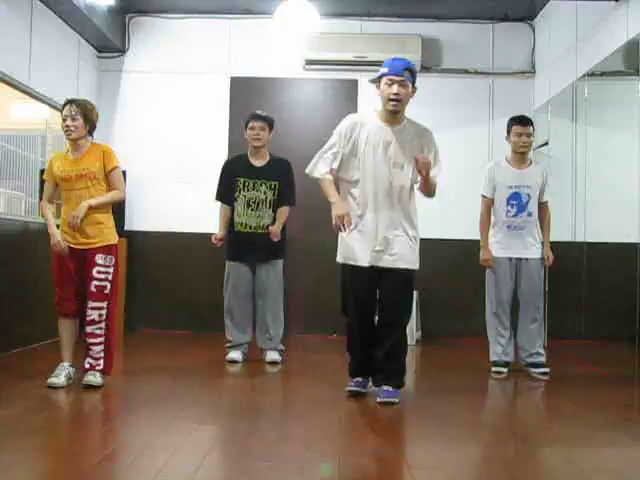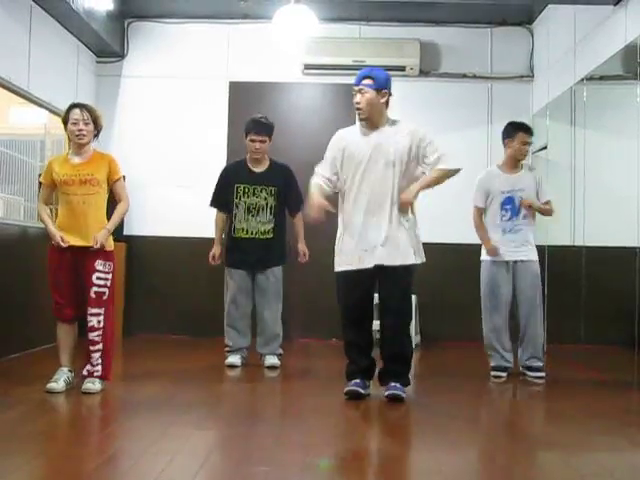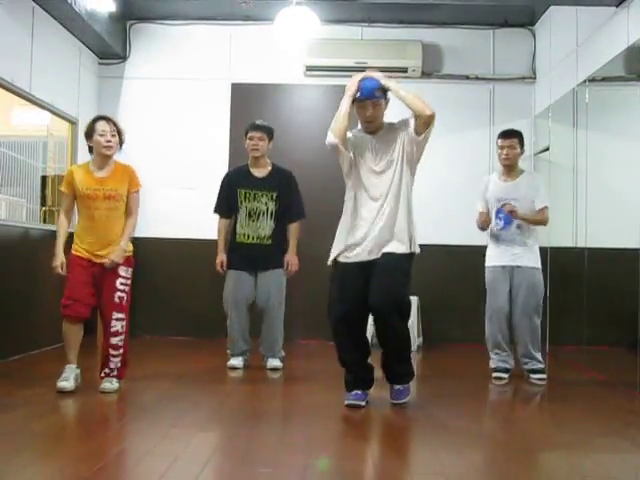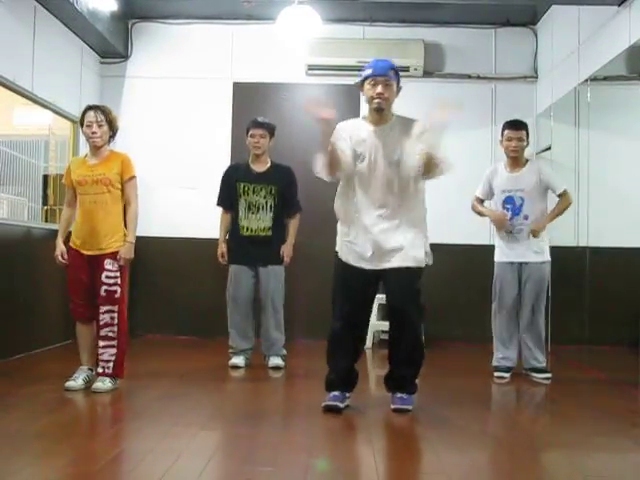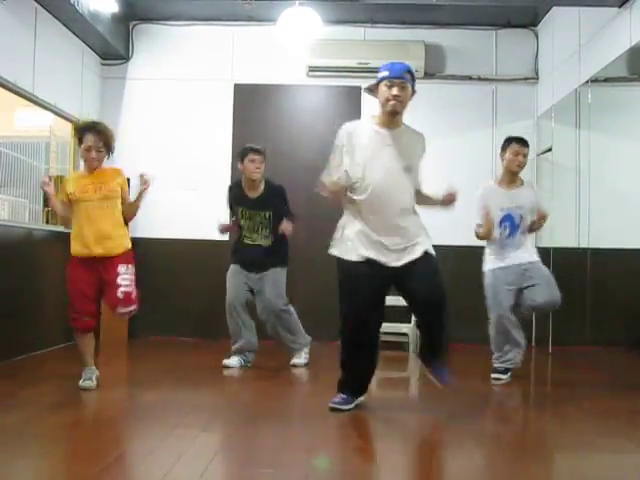
dt=1s
person 1, frame 1
left shoulder: (423, 137)
right shoulder: (354, 125)
left elbow: (430, 192)
right elbow: (322, 167)
left wrist: (426, 176)
right wrist: (336, 201)
left hip: (399, 240)
right hip: (359, 239)
left knee: (395, 313)
right knee: (358, 311)
left ankle: (389, 379)
right ankle: (360, 371)
person 1, frame 2
left shoulder: (410, 135)
right shoulder: (343, 139)
left elbow: (447, 166)
right elbow: (323, 175)
left wrist: (416, 188)
right wrist: (316, 195)
left hip: (396, 244)
right hip: (354, 245)
left knee: (396, 314)
right knee: (354, 313)
left ankle: (395, 377)
right ankle: (358, 374)
person 1, frame 3
left shoulder: (403, 136)
right shoulder: (351, 143)
left elbow: (427, 116)
right elbow: (335, 138)
left wrist: (391, 85)
right wrist: (349, 93)
left hip: (393, 245)
right hip: (351, 247)
left knee: (389, 313)
right knee: (343, 318)
left ankle: (400, 377)
right ankle: (357, 383)
person 1, frame 4
left shoulder: (415, 128)
right shoulder: (348, 129)
left elbow: (430, 171)
right elbow: (329, 172)
left wrist: (433, 141)
right wrist: (327, 131)
left hip: (404, 241)
right hip: (356, 241)
left knee: (406, 318)
right knee: (347, 319)
left ankle: (402, 387)
right ankle: (339, 386)
person 1, frame 5
left shoulder: (416, 140)
right shoulder: (353, 134)
right elbow: (331, 183)
left wrist: (437, 201)
right wrist: (333, 189)
left hip: (410, 242)
right hip: (360, 245)
left knee: (431, 301)
right knee: (358, 322)
left ankle: (434, 357)
right ankle: (351, 389)
person 2, frame 1
left shoulder: (103, 152)
right shoulder: (56, 161)
left elbow: (120, 192)
right elbow: (46, 202)
left wrist: (87, 205)
right wrist: (52, 229)
left hip: (100, 241)
right hip: (67, 242)
left knee: (97, 305)
right knee: (66, 304)
left ankle: (95, 367)
right ankle: (66, 365)
person 2, frame 2
left shoulder: (106, 161)
right shoulder: (55, 164)
left elbow: (123, 201)
right elbow: (42, 204)
left wrist: (107, 230)
right wrist: (52, 230)
left hip: (97, 247)
right hip: (63, 246)
left knee: (96, 311)
right knee: (65, 310)
left ankle: (95, 373)
right ankle: (65, 370)
person 2, frame 3
left shoulder: (127, 173)
right shoulder: (74, 174)
left elbow: (132, 215)
right elbow: (64, 215)
left wrist: (122, 248)
right wrist: (59, 251)
left hip: (116, 256)
right hip: (82, 255)
left knee: (115, 318)
right knee: (73, 310)
left ankle: (111, 373)
right ankle: (72, 368)
person 2, frame 4
left shoulder: (122, 161)
right shoulder: (75, 166)
left elbow: (132, 204)
right elbow: (69, 206)
left wrist: (129, 241)
right wrist: (59, 239)
left hip: (111, 247)
right hip: (79, 248)
left knee: (109, 310)
right knee: (82, 310)
left ankle: (109, 372)
right ankle: (86, 369)
person 2, frame 5
left shoulder: (117, 177)
right shoulder: (71, 181)
left elbow: (128, 215)
right elbow: (67, 217)
left wrist: (141, 195)
right wrist: (52, 197)
left hip: (116, 253)
right hip: (81, 256)
left knee: (124, 306)
right knee: (82, 318)
left ankle: (122, 303)
right ankle: (89, 369)
person 3, frame 1
left shoulder: (540, 171)
right shoulder: (495, 169)
left elbow: (543, 210)
right elbow: (485, 210)
left wrist: (547, 244)
right wrist: (484, 246)
left hip: (531, 251)
right hip: (500, 251)
left knee: (532, 306)
right knee: (498, 305)
left ankle: (533, 357)
right ankle: (500, 356)
person 3, frame 2
left shoulder: (533, 175)
right shoulder: (488, 177)
left elbow: (550, 209)
right elbow: (477, 215)
left wrist: (535, 205)
right wrist: (486, 243)
left hip: (527, 255)
right hip: (495, 256)
left knee: (531, 309)
right knee: (495, 310)
left ankle: (531, 361)
right ankle: (500, 361)
person 3, frame 3
left shoulder: (532, 182)
right shoulder: (489, 183)
left elbow: (544, 218)
right elbow: (481, 218)
left wrist: (520, 214)
right wrist: (483, 224)
left hip: (527, 260)
right hip: (497, 260)
left knee: (526, 314)
right knee: (495, 314)
left ankle: (532, 363)
right ankle: (501, 362)
person 3, frame 4
left shoulder: (539, 170)
right shoulder: (493, 173)
left elbow: (566, 198)
right elbow: (475, 203)
left wrist: (545, 220)
right wrist: (491, 214)
left hip: (537, 254)
right hip: (505, 254)
left knee: (533, 309)
right knee: (504, 308)
left ankle: (535, 363)
right ankle: (504, 361)
person 3, frame 5
left shoulder: (530, 192)
right shoulder: (488, 192)
left elbow: (530, 229)
right elbow: (480, 234)
left wrist: (539, 219)
right wrist: (485, 230)
left hip: (527, 260)
right hip: (497, 265)
left knee: (549, 298)
right knee: (500, 314)
left ankle: (516, 306)
right ankle: (504, 361)
person 4, frame 1
left shoulder: (282, 167)
right shoulder: (232, 166)
left elbow: (286, 204)
right elbow: (226, 203)
left wrist: (278, 226)
right wrist: (221, 229)
left hip: (270, 246)
right hip: (238, 245)
left knee: (271, 296)
right knee: (237, 296)
left ankle: (272, 346)
right ankle: (237, 344)
person 4, frame 2
left shoulder: (283, 173)
right shoulder: (231, 172)
left elbow: (295, 211)
right elbow: (222, 212)
left wrist: (301, 242)
right wrist: (217, 244)
left hip: (271, 253)
right hip: (237, 251)
left knee: (270, 303)
right knee: (237, 303)
left ankle: (270, 351)
right ankle: (236, 349)
person 4, frame 3
left shoulder: (284, 178)
right shoulder: (233, 177)
left elbow: (294, 218)
right elbow: (224, 218)
left wrist: (292, 252)
right wrist: (221, 251)
left hip: (273, 257)
right hip: (239, 255)
left knee: (273, 307)
right knee: (235, 305)
left ankle: (272, 354)
right ankle: (238, 352)
person 4, frame 4
left shoulder: (284, 174)
right shoulder: (233, 173)
left elbow: (293, 213)
right elbow: (226, 210)
left wrist: (289, 243)
right wrist: (222, 241)
left hip: (272, 252)
right hip: (240, 252)
left knee: (272, 301)
right knee: (239, 300)
left ankle: (274, 352)
right ankle: (240, 350)
person 4, frame 5
left shoulder: (276, 191)
right shoulder: (234, 191)
left elbow: (288, 218)
left wrist: (287, 226)
right wrist: (228, 226)
left hip: (272, 262)
right hip: (242, 261)
left knee: (275, 305)
right knee: (234, 302)
left ankle: (301, 346)
right ankle: (244, 352)
